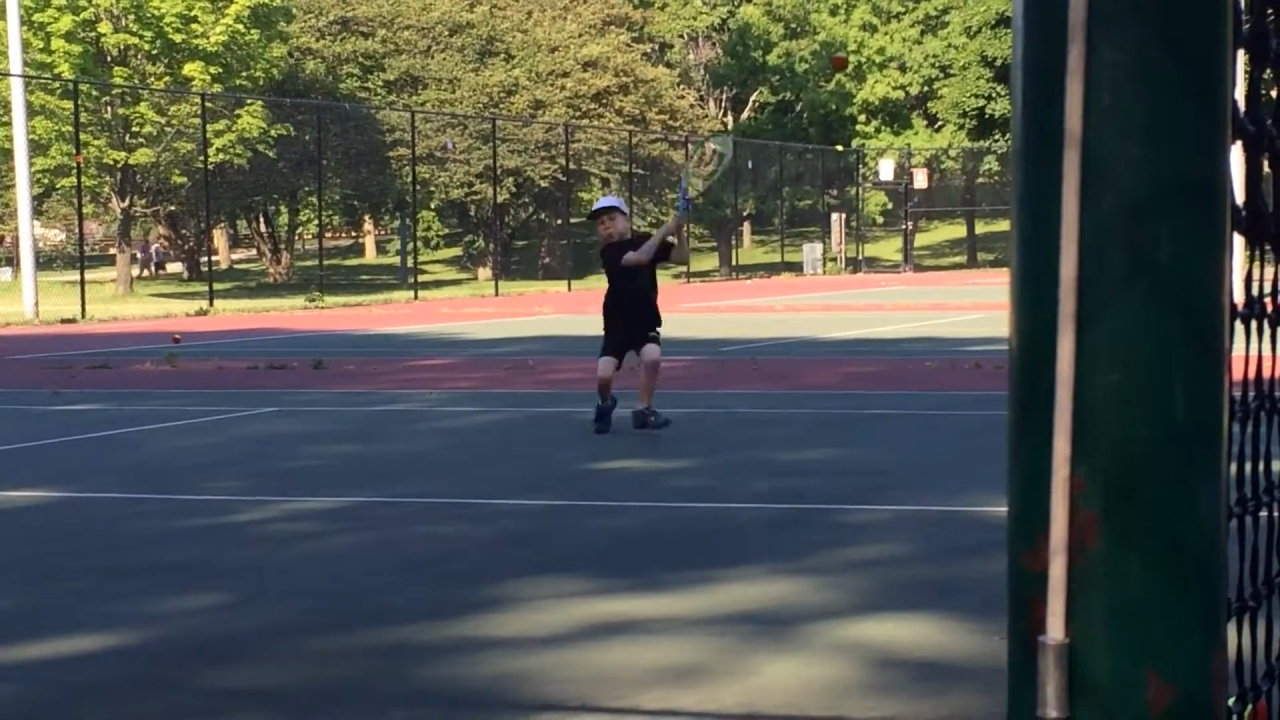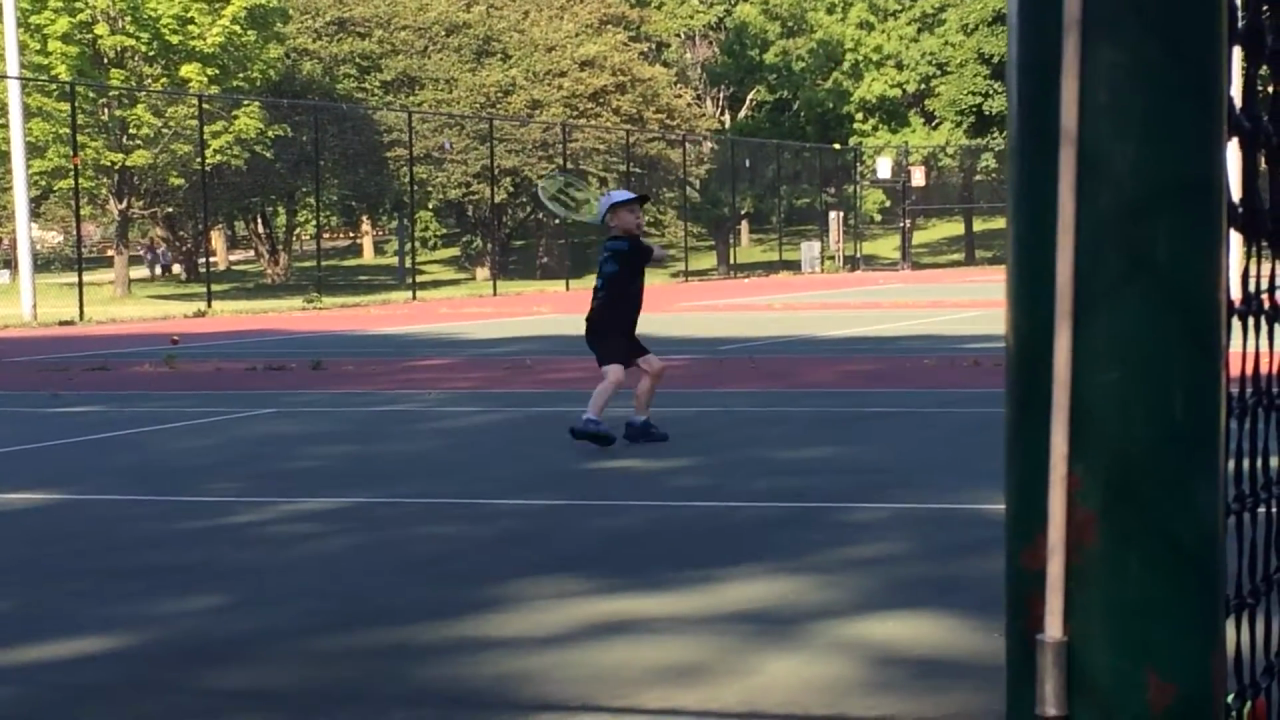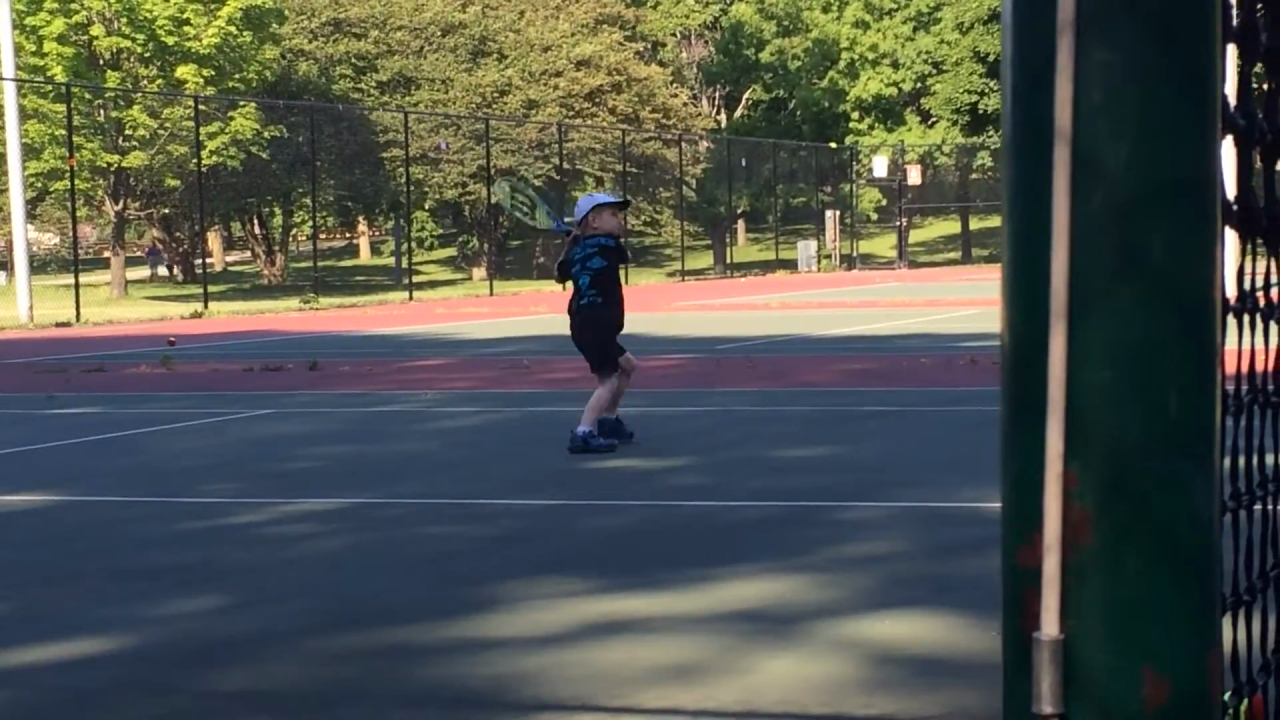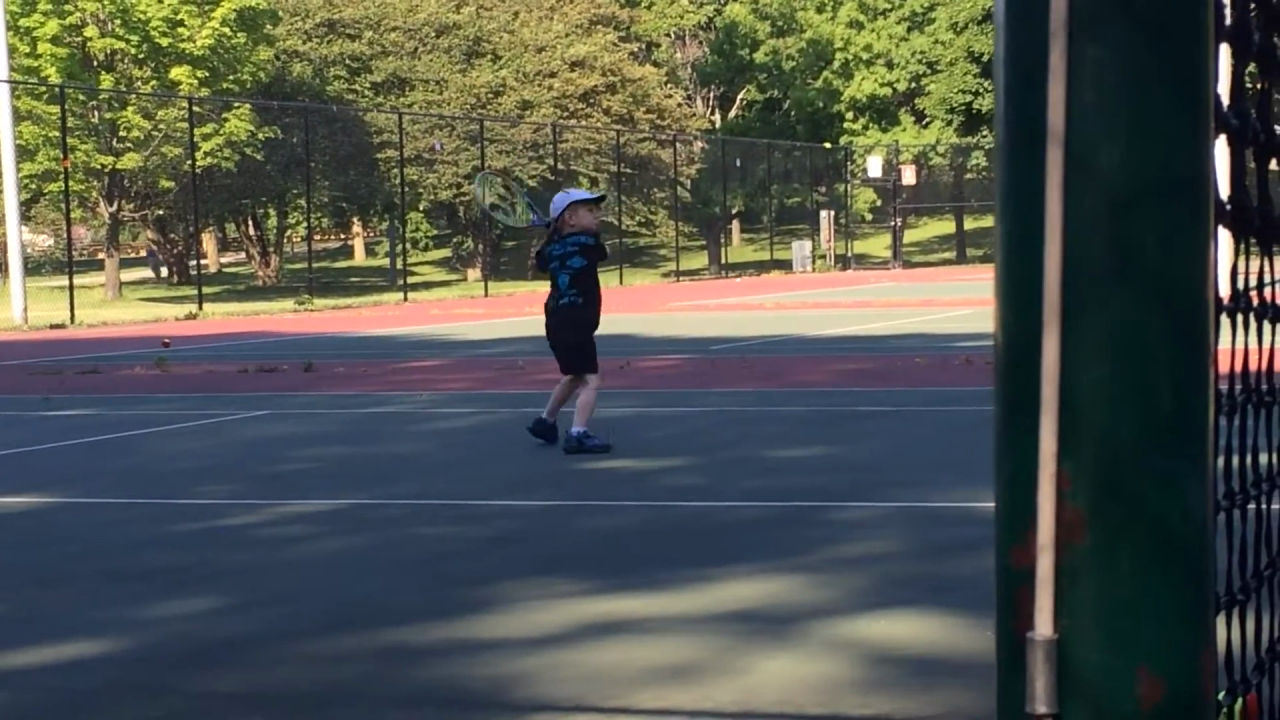
dt=0.2s
person 1, frame 1
left shoulder: (646, 242)
right shoulder: (608, 252)
left elbow: (677, 256)
right elbow: (639, 258)
left wrist: (675, 231)
right wrist: (660, 233)
left hip: (647, 322)
right hip: (618, 323)
left knee: (653, 358)
right knee: (604, 374)
left ankle: (642, 411)
right ankle: (605, 403)
person 1, frame 2
left shoulder: (612, 247)
right shoulder: (629, 245)
right elbow: (660, 255)
right wrist: (638, 239)
left hip: (619, 328)
right hip: (605, 326)
left knee: (655, 368)
right knee: (615, 376)
left ankle: (638, 424)
right ankle: (588, 421)
person 1, frame 3
left shoulder: (574, 252)
right shoulder: (610, 244)
left elbow: (560, 275)
right elbow: (624, 256)
left hip: (583, 323)
right hip: (598, 324)
left knee: (628, 366)
right knee: (609, 380)
left ankle: (608, 419)
right ankle: (583, 434)
person 1, frame 4
left shoulder: (550, 249)
right shoulder: (589, 241)
left elbow: (536, 262)
right elbow: (603, 253)
left wrist: (552, 234)
left hip: (556, 322)
right hip: (577, 324)
left knee: (575, 376)
right knee: (590, 380)
left ankle: (545, 420)
right ankle: (578, 434)
